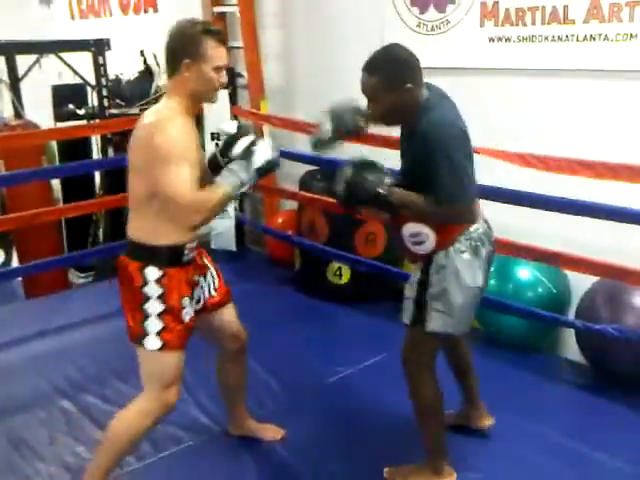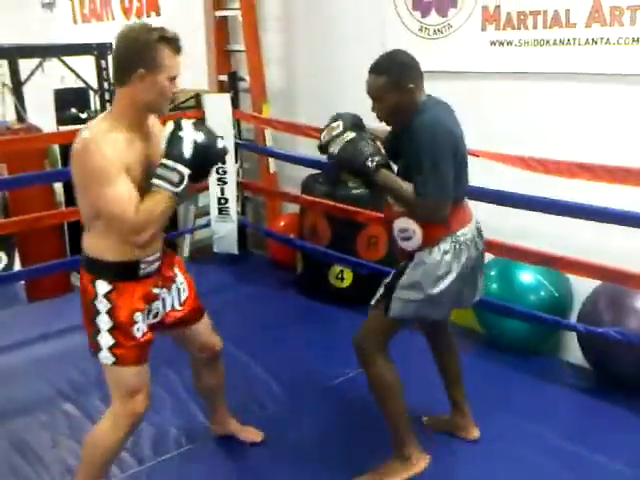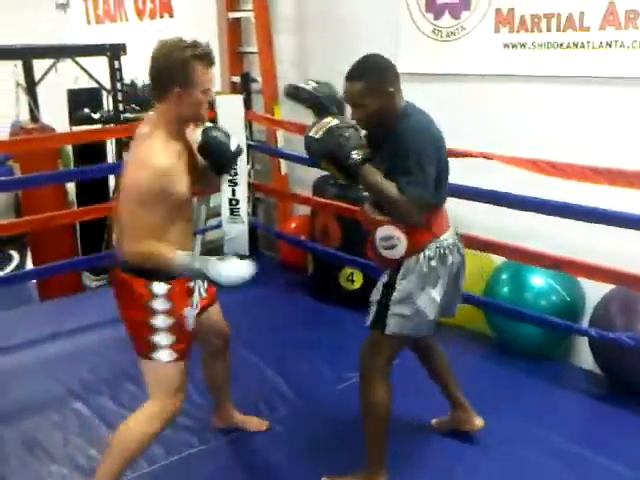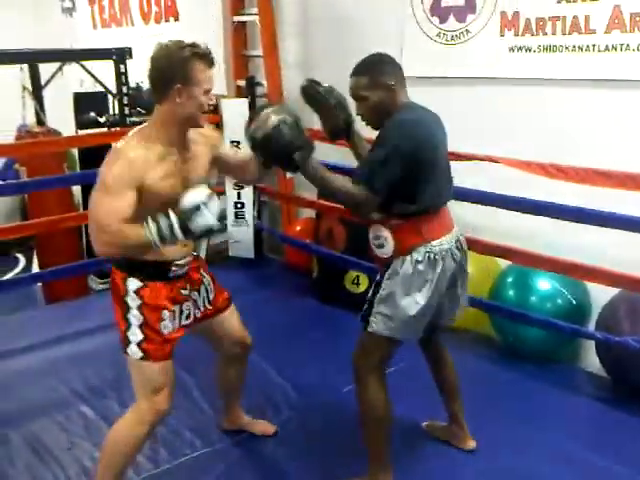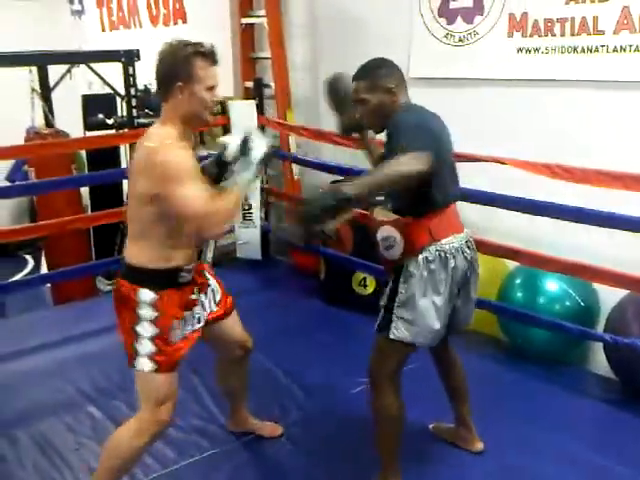
dt=0.4s
person 1, frame 1
left shoulder: (184, 118)
right shoulder: (161, 127)
right elbow: (194, 211)
left wrist: (226, 157)
right wrist: (243, 170)
left hip: (188, 260)
right hip: (155, 272)
left knee: (234, 340)
right knee: (161, 396)
left ankle: (240, 420)
person 1, frame 2
left shoulder: (153, 126)
right shoulder: (96, 146)
left elbow: (175, 189)
right elbow: (137, 233)
left wrist: (197, 163)
right wrist: (173, 169)
left hip: (161, 271)
right hip: (115, 287)
left knee: (208, 348)
right knee: (131, 405)
left ankle: (222, 420)
person 1, frame 3
left shoulder: (174, 128)
right shoulder: (154, 163)
left elbow: (206, 173)
right elbow: (140, 248)
left wrist: (215, 151)
right wrist: (205, 268)
left hip: (175, 273)
right hip: (152, 284)
left knee: (218, 337)
right knee: (165, 403)
left ankle: (224, 413)
person 1, frame 4
left shoulder: (198, 135)
right shoulder: (127, 156)
left elbow: (242, 171)
right elbow: (104, 240)
right wrist: (175, 226)
left hip: (189, 272)
right hip: (144, 284)
left knee: (238, 343)
right knee: (153, 405)
left ankle: (232, 416)
person 1, frame 5
left shoulder: (174, 138)
right shoulder: (163, 151)
right elbow: (214, 223)
left wrist: (225, 162)
right wrist: (247, 166)
left hip: (190, 275)
right hip: (151, 291)
left knee: (238, 345)
right knee: (157, 414)
left ankle: (240, 418)
person 2, frame 1
left shoulder: (439, 130)
right shoulder: (429, 99)
left elbow: (462, 211)
right elbow: (386, 114)
left wrist: (387, 193)
right wrist: (353, 117)
left hip: (452, 251)
right hip: (461, 244)
left knee: (417, 357)
right knee: (446, 329)
right ankle: (474, 410)
person 2, frame 2
left shoulder: (431, 128)
right shoulder: (428, 111)
left elbow: (436, 209)
right elbow: (396, 147)
left wrist: (374, 170)
right wrist: (358, 132)
left hip: (437, 252)
right hip: (459, 240)
left knee: (369, 344)
right knee: (434, 326)
right ankle: (462, 418)
person 2, frame 3
left shoulder: (415, 133)
right shoulder: (395, 121)
left elbow: (413, 212)
right elbow: (377, 156)
left wrist: (355, 162)
right wrist: (339, 137)
left hip: (420, 260)
right hip: (429, 252)
left knee: (375, 362)
right knee: (417, 336)
right ankle: (464, 414)
person 2, frame 4
left shoulder: (405, 130)
right shoulder: (423, 119)
left elbow: (362, 198)
right elbow: (376, 167)
left wrist: (300, 160)
right wrist: (345, 125)
left hip: (416, 261)
right hip: (443, 247)
left knee: (367, 364)
right knee: (430, 338)
right ankle: (458, 428)
person 2, frame 5
left shoulder: (410, 122)
right shoulder: (415, 121)
left elbow: (415, 166)
right elbow: (390, 174)
left wrist: (342, 193)
right wrist: (359, 133)
left hip: (429, 260)
right hip: (448, 251)
left knee: (383, 370)
right knee: (437, 343)
right ankle: (464, 431)
